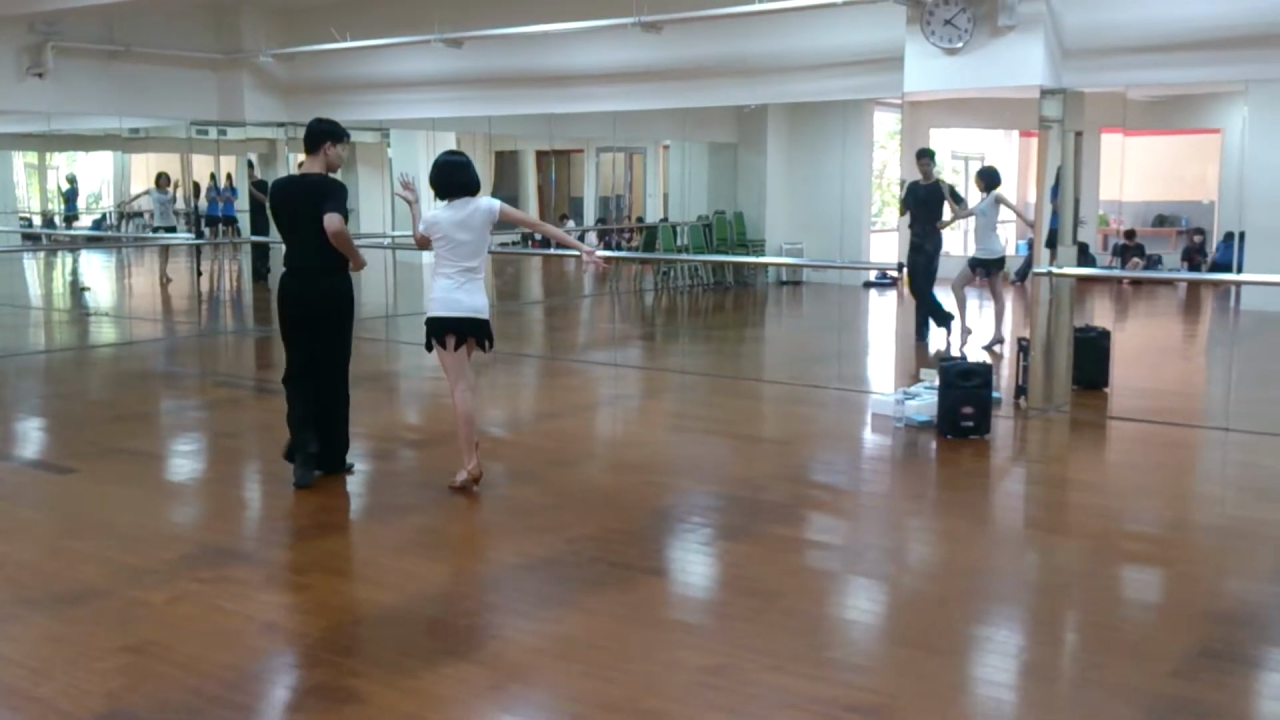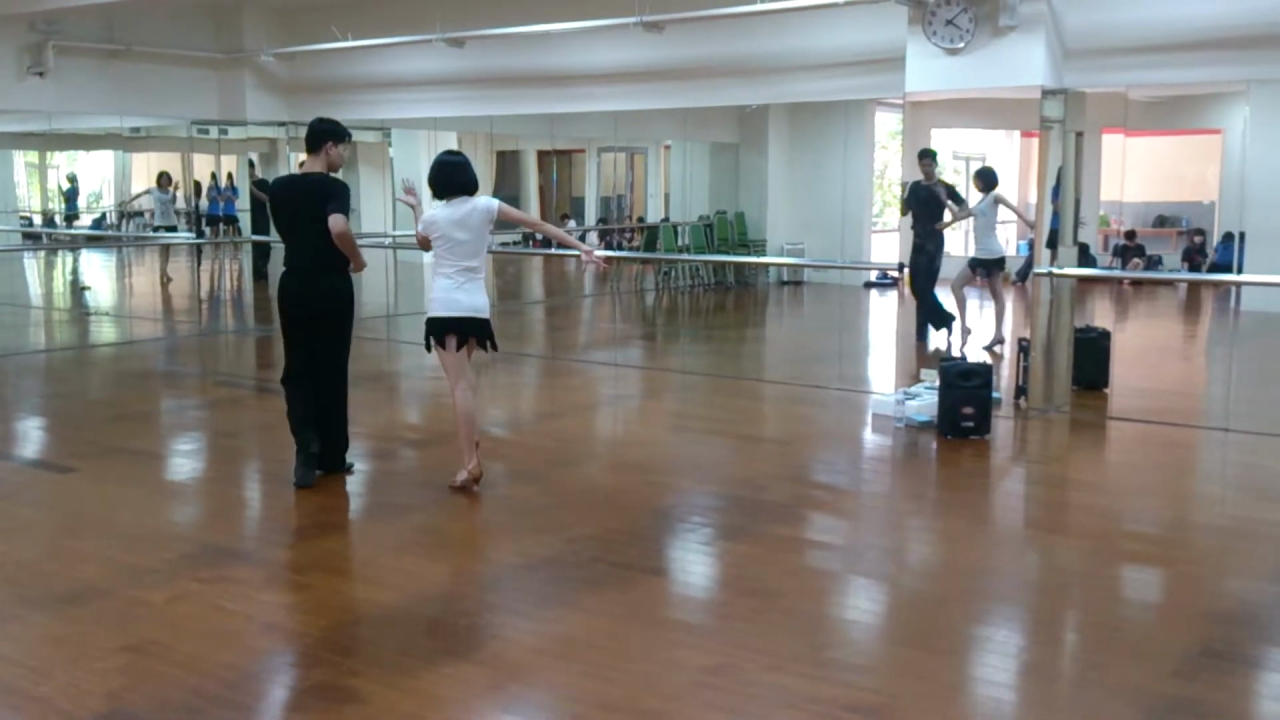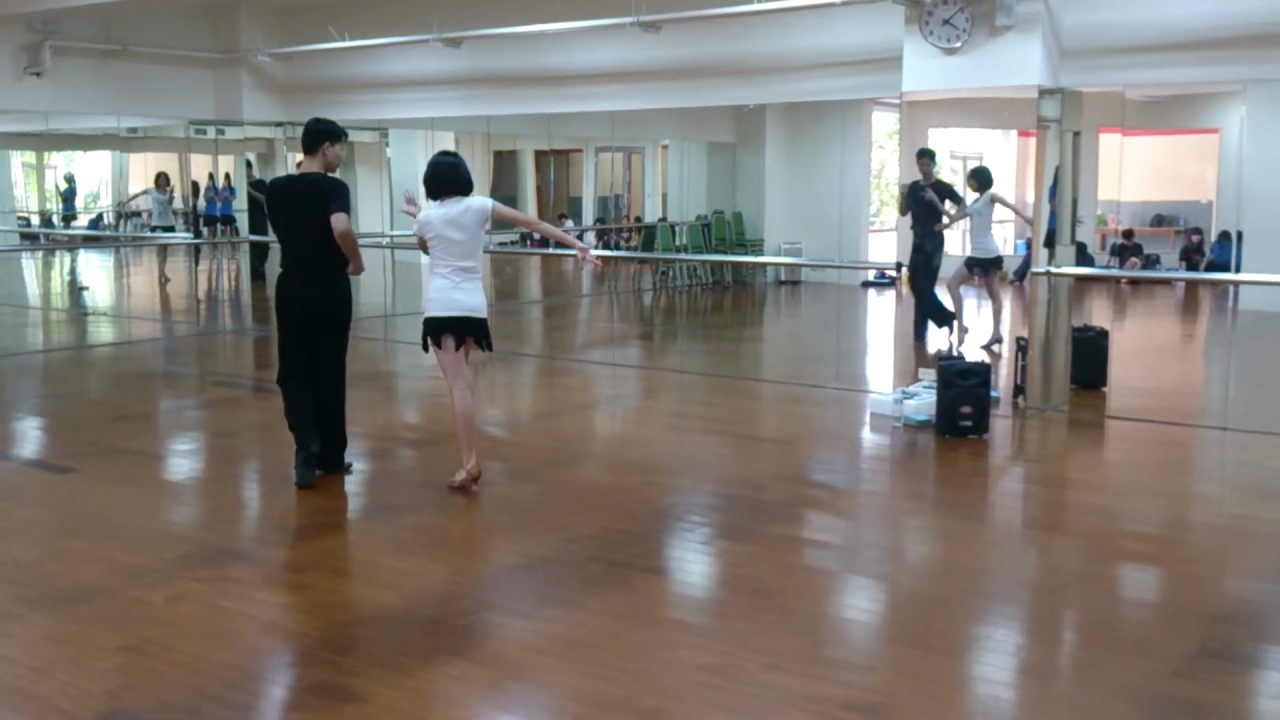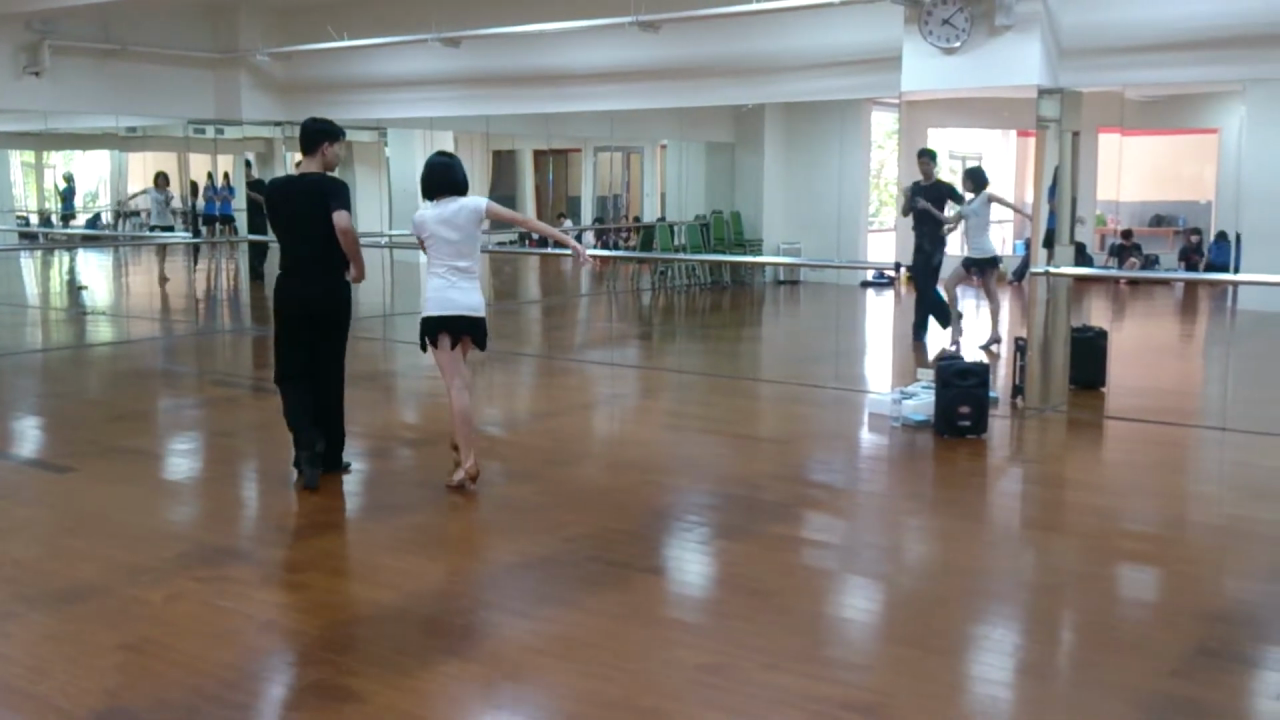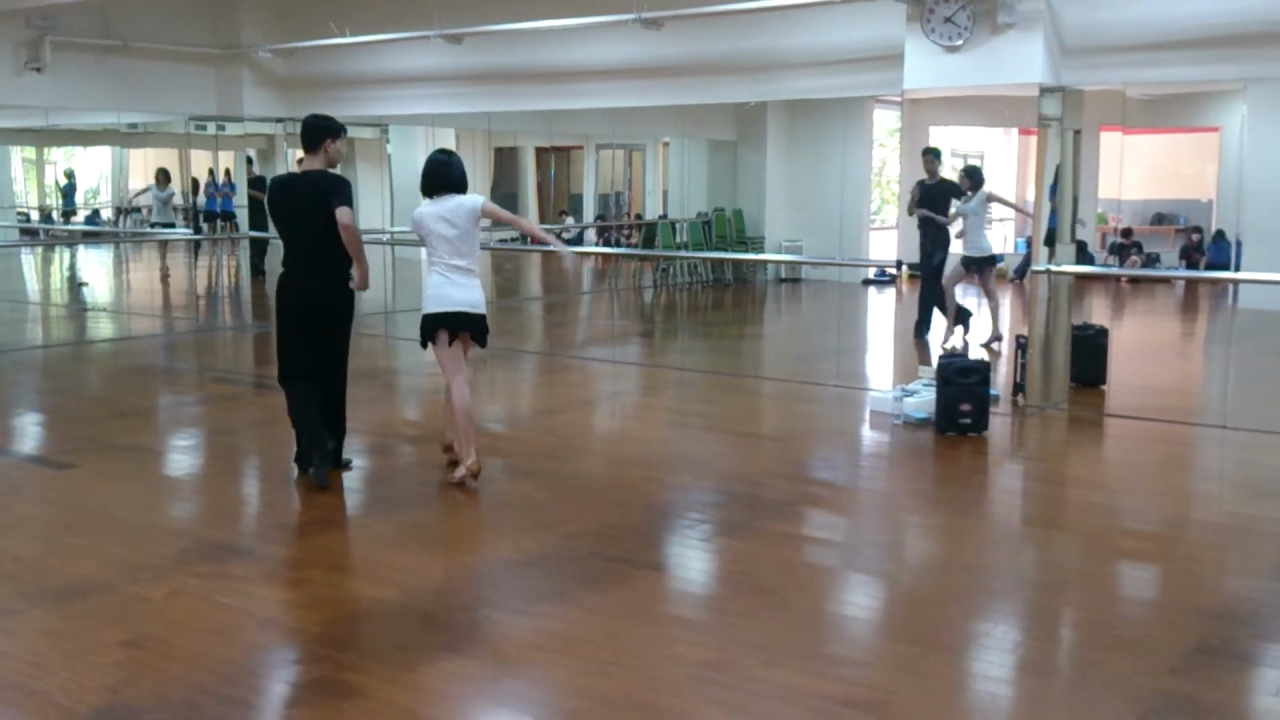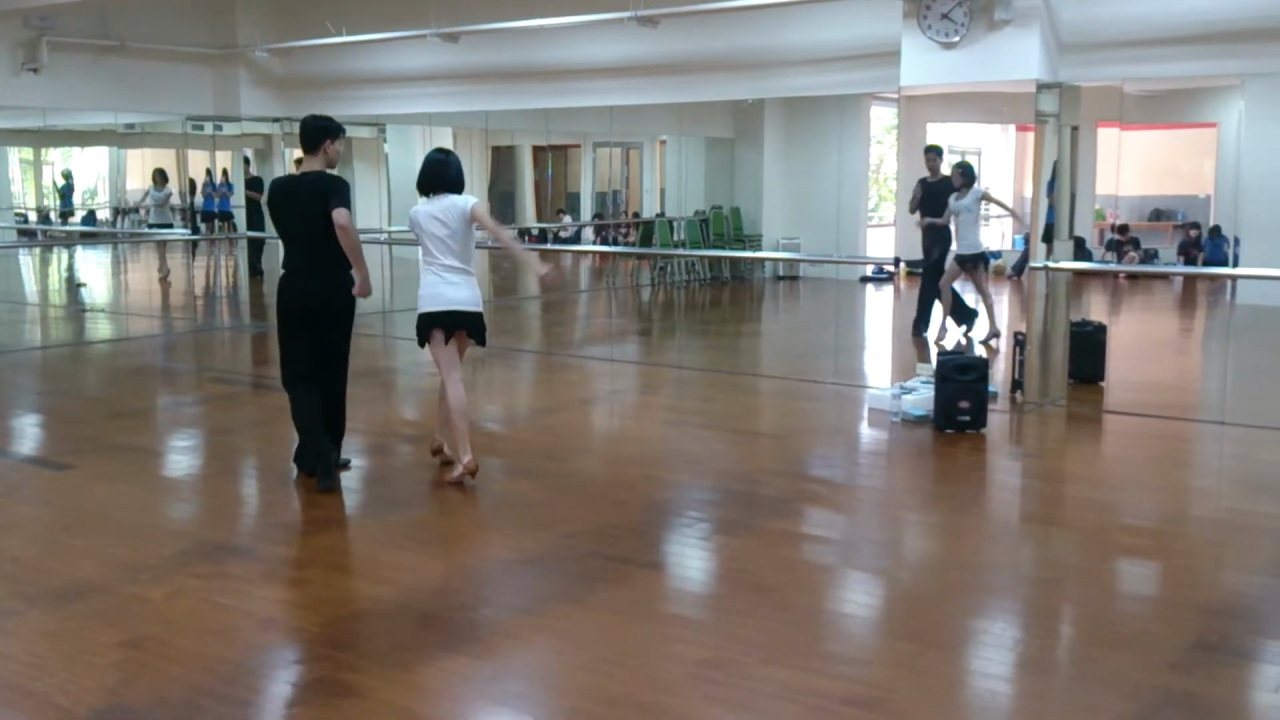
dt=0.1s
person 1, frame 1
left shoulder: (278, 189)
right shoulder: (331, 188)
right elbow: (333, 227)
right wrist: (355, 258)
left hip: (293, 287)
right hip: (331, 288)
left knee: (298, 371)
right knee: (332, 372)
left ankle: (303, 450)
right ankle: (329, 456)
person 1, frame 2
left shoulder: (278, 188)
right shoulder: (334, 188)
right elbow: (339, 229)
right wrist: (356, 259)
left hip: (293, 287)
right hip: (332, 287)
left knee: (298, 371)
right knee: (332, 372)
left ankle: (307, 448)
right ankle: (331, 456)
person 1, frame 3
left shoulder: (275, 189)
right shoulder: (333, 188)
right elbow: (341, 228)
right wrist: (355, 261)
left hip: (291, 288)
right hip: (329, 288)
left knee: (294, 372)
right knee: (329, 372)
left ankle: (307, 447)
right ankle: (329, 455)
person 1, frame 4
left shoulder: (274, 189)
right shoulder: (333, 187)
right elbow: (343, 225)
right wrist: (358, 266)
left hip: (290, 289)
right hip: (330, 290)
left knee: (293, 373)
right knee: (328, 373)
left ankle: (310, 449)
right ankle: (327, 454)
person 1, frame 5
left shoulder: (277, 187)
right shoulder: (335, 184)
right elbow: (345, 221)
right wrist: (362, 268)
left hip: (293, 287)
right hip: (333, 288)
left knee: (297, 372)
right knee: (331, 371)
left ankle: (314, 449)
right ankle: (326, 452)
person 1, frame 6
left shoulder: (278, 189)
right shoulder: (334, 185)
right elbow: (342, 222)
right wrist: (362, 274)
left hip: (293, 289)
right hip: (333, 289)
left knee: (300, 375)
right knee: (331, 374)
left ankle: (317, 455)
right ankle: (323, 454)
person 2, frame 1
left shoulder: (432, 219)
right shoulder: (486, 207)
left elbow: (421, 243)
right elbow: (539, 226)
left wrist: (413, 205)
right wrist: (582, 248)
left hip: (445, 308)
right hip: (476, 307)
left knee: (460, 385)
right knee: (461, 381)
left ankle: (471, 464)
right ankle: (469, 443)
person 2, frame 2
left shoulder: (431, 218)
right shoulder: (484, 207)
right elbow: (536, 225)
left wrist: (416, 208)
right wrist: (580, 246)
left hip: (444, 307)
right hip: (476, 306)
left knee: (460, 385)
right knee: (462, 380)
left ankle: (471, 463)
right ankle: (470, 441)
person 2, frame 3
left shoulder: (426, 218)
right shoulder: (479, 207)
right elbow: (532, 223)
right wrist: (576, 244)
left hip: (441, 307)
right hip: (473, 305)
left knee: (458, 384)
right knee: (460, 380)
left ankle: (470, 463)
right ankle: (467, 450)
person 2, frame 4
left shoulder: (421, 218)
right shoulder: (474, 206)
right elbow: (523, 220)
right wrist: (569, 241)
left hip: (438, 306)
right hip: (471, 304)
left knee: (456, 382)
right knee: (458, 378)
left ankle: (469, 462)
right ankle: (462, 441)
person 2, frame 5
left shoulder: (420, 215)
right shoulder: (471, 204)
right elbow: (517, 222)
right wrist: (556, 242)
left hip: (439, 303)
right hip: (472, 301)
left knee: (457, 379)
right knee: (457, 374)
left ankle: (469, 457)
right ankle: (453, 440)
person 2, frame 6
left shoulder: (417, 214)
right shoulder: (467, 204)
right elbow: (498, 234)
right wrist: (533, 262)
left hip: (433, 302)
right hip: (466, 300)
left knee: (451, 377)
right knee: (453, 375)
left ankle: (465, 457)
right ankle: (444, 441)
person 3, frame 1
left shoulder: (941, 187)
right shoulder: (912, 187)
left elbow: (963, 205)
right elbow: (902, 212)
right wrist: (900, 192)
left hip: (931, 239)
right hip: (915, 239)
left knee: (924, 285)
right knee: (915, 285)
left ankle: (922, 329)
right ankle: (943, 318)
person 3, frame 2
left shoulder: (943, 187)
right shoulder: (914, 187)
left elbow: (964, 207)
right elbow: (904, 212)
right wrist: (903, 195)
left hip: (934, 240)
right hip: (918, 239)
left knee: (924, 285)
right knee: (916, 285)
left ankle: (922, 329)
right ankle: (944, 319)
person 3, frame 3
left shoulder: (942, 187)
right shoulder: (913, 187)
left elbow: (963, 206)
right elbow: (903, 212)
right wrist: (902, 196)
left hip: (933, 239)
right hip: (918, 239)
left knee: (924, 285)
right knee: (916, 284)
left ankle: (920, 328)
right ankle: (945, 317)
person 3, frame 4
left shoulder: (943, 187)
right shoulder: (914, 187)
left elbow: (964, 205)
right elbow: (905, 214)
right wrist: (906, 199)
left hip: (935, 239)
right hip: (920, 238)
left knee: (925, 284)
right knee: (921, 284)
left ankle: (920, 329)
right ankle: (948, 318)
person 3, frame 5
left shoulder: (948, 186)
right shoulder: (920, 185)
right elbow: (911, 212)
right wrist: (914, 199)
left hip: (939, 238)
right hip: (925, 237)
left knee: (929, 282)
right knee: (932, 283)
left ankle: (922, 327)
right ankle: (961, 316)
person 3, frame 6
left shoulder: (950, 183)
right shoulder: (922, 183)
right elbow: (912, 210)
right wrist: (915, 197)
left hip: (941, 236)
right hip: (928, 235)
left knee: (929, 280)
right knee: (936, 280)
left ankle: (921, 323)
right ankle: (966, 315)
person 4, frame 1
left shoulder: (995, 196)
right shoulder: (981, 203)
left elbow: (1013, 208)
right elbow: (960, 214)
left wrist: (1027, 220)
right wrist: (947, 195)
left hip: (989, 253)
right hip: (984, 253)
left knee: (957, 285)
right knee: (997, 294)
left ankle: (963, 327)
right ankle: (998, 334)
person 4, frame 2
left shoulder: (993, 197)
right shoulder: (979, 204)
left elbow: (1011, 207)
right elbow: (959, 216)
left wrist: (1027, 221)
left hip: (989, 254)
right hip: (985, 254)
left knee: (957, 285)
right knee: (997, 294)
left ankle: (964, 327)
right ankle: (998, 334)
person 4, frame 3
left shoulder: (990, 196)
right shoulder: (974, 203)
left elbow: (1009, 205)
right elbow: (955, 217)
left wrist: (1025, 217)
left hip: (985, 253)
right hip: (980, 253)
left knee: (953, 284)
right knee: (994, 294)
left ankle: (960, 326)
right ankle: (996, 333)
person 4, frame 4
left shoulder: (985, 197)
right shoulder: (968, 204)
left elbow: (1008, 204)
right elbow: (951, 220)
left wrist: (1027, 215)
right wrist: (928, 207)
left hip: (982, 253)
right hip: (975, 254)
left knee: (950, 285)
right knee: (991, 293)
left ankle: (956, 327)
right ankle: (995, 334)
person 4, frame 5
left shoulder: (984, 195)
right shoulder: (964, 201)
left elbow: (1008, 203)
right elbow: (949, 220)
left wrist: (1028, 214)
right wrist: (928, 214)
left hip: (979, 252)
right hip: (972, 253)
left knee: (948, 284)
right knee: (990, 291)
left ankle: (951, 326)
right ankle: (995, 331)
person 4, frame 6
left shoulder: (977, 193)
right shoulder: (954, 197)
left elbow: (1001, 205)
right elbow: (945, 220)
left wrist: (1017, 218)
right wrist: (930, 221)
left hip: (971, 250)
right hip: (962, 250)
left knee: (944, 284)
right knee: (982, 289)
left ankle: (944, 325)
right ankle: (993, 328)
